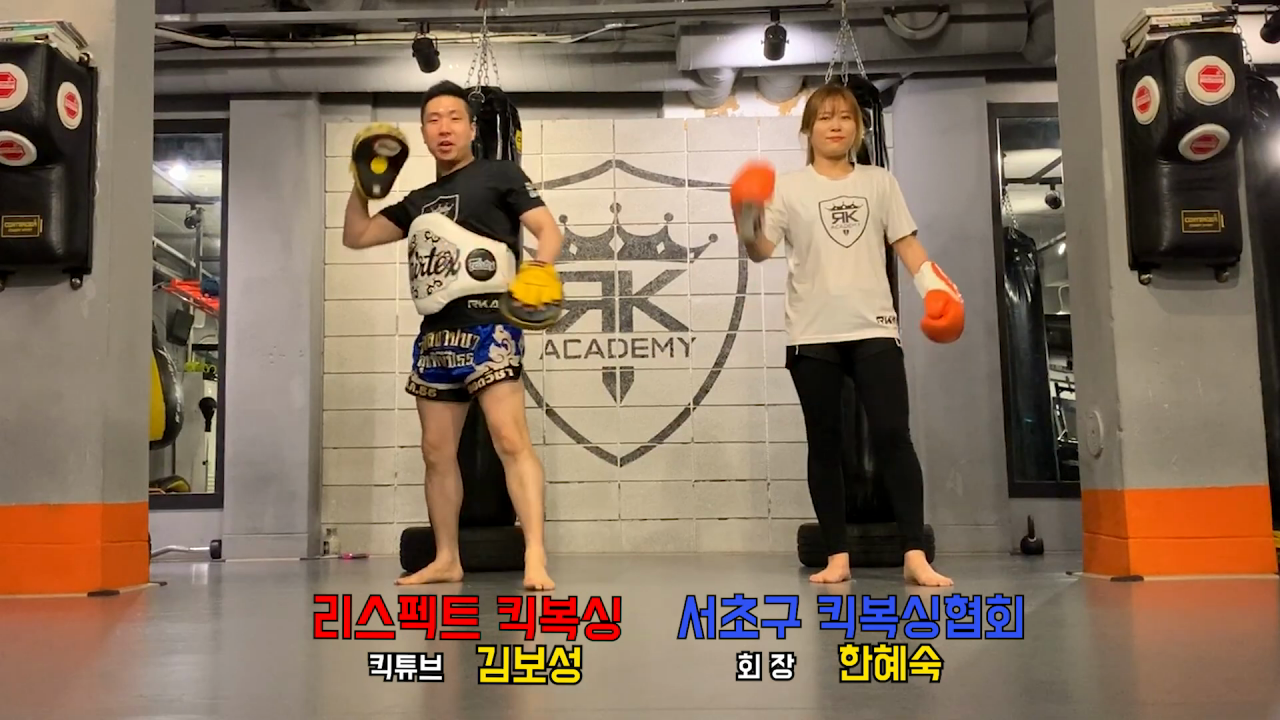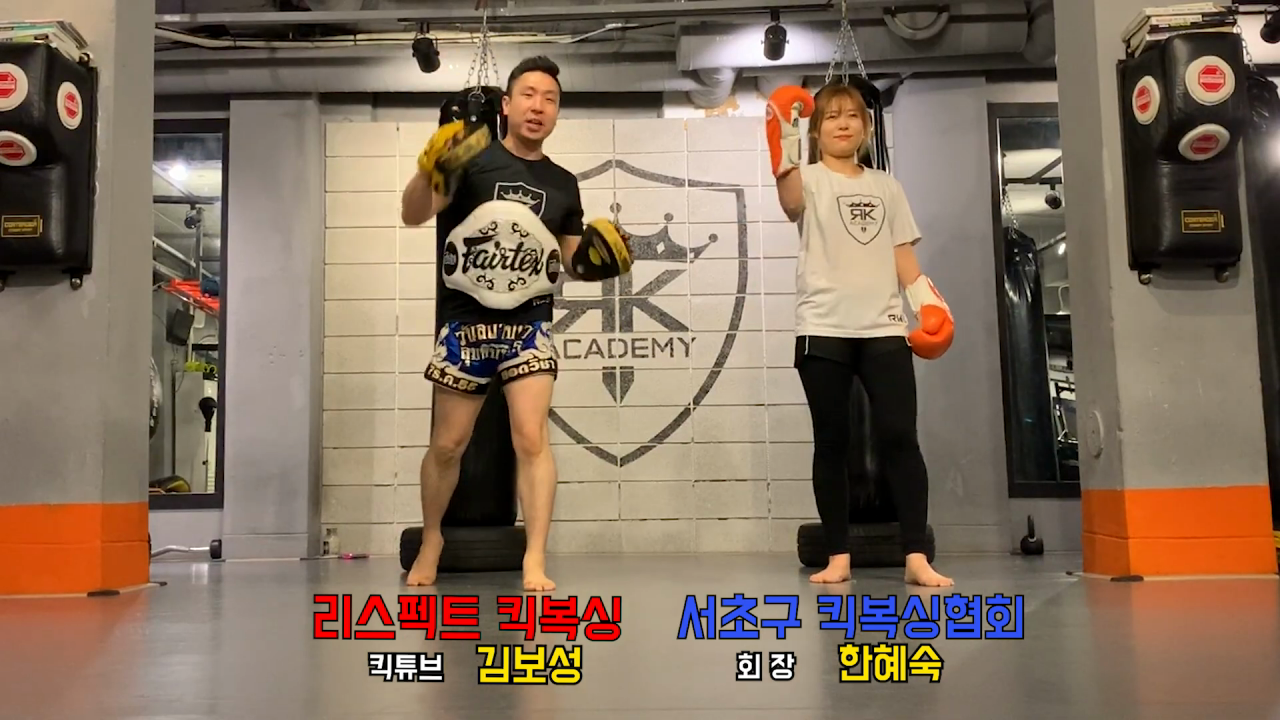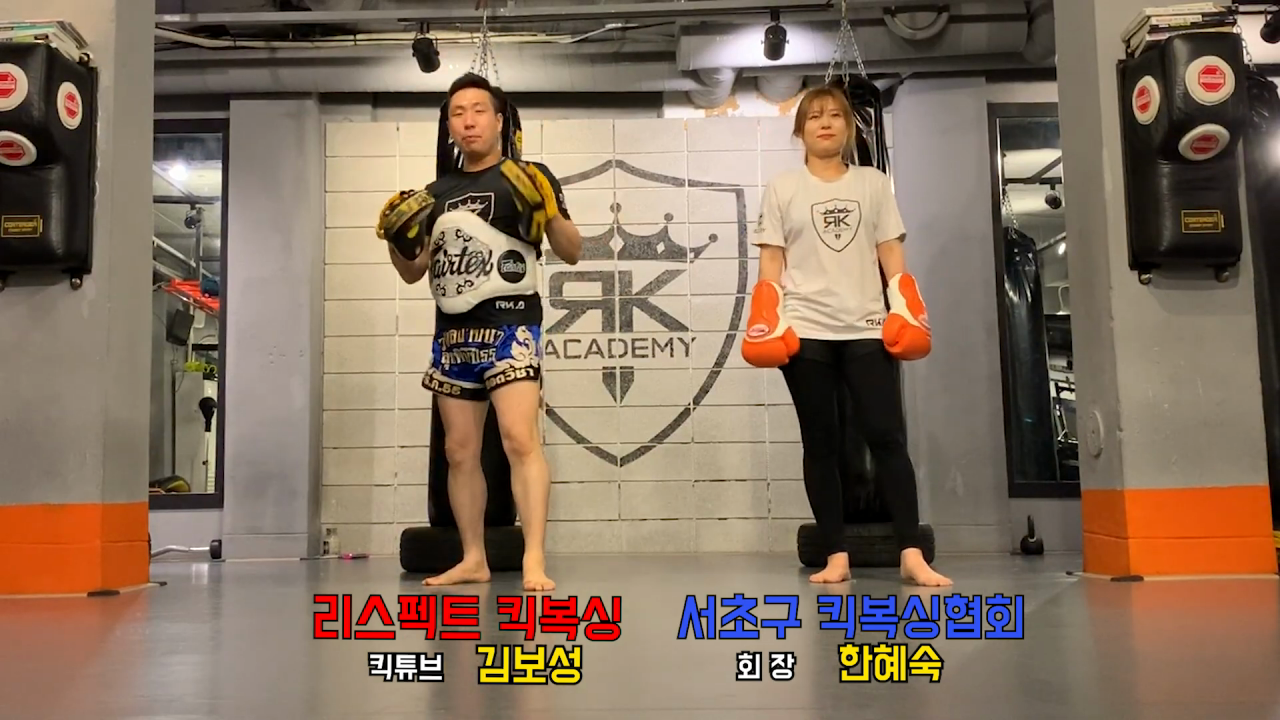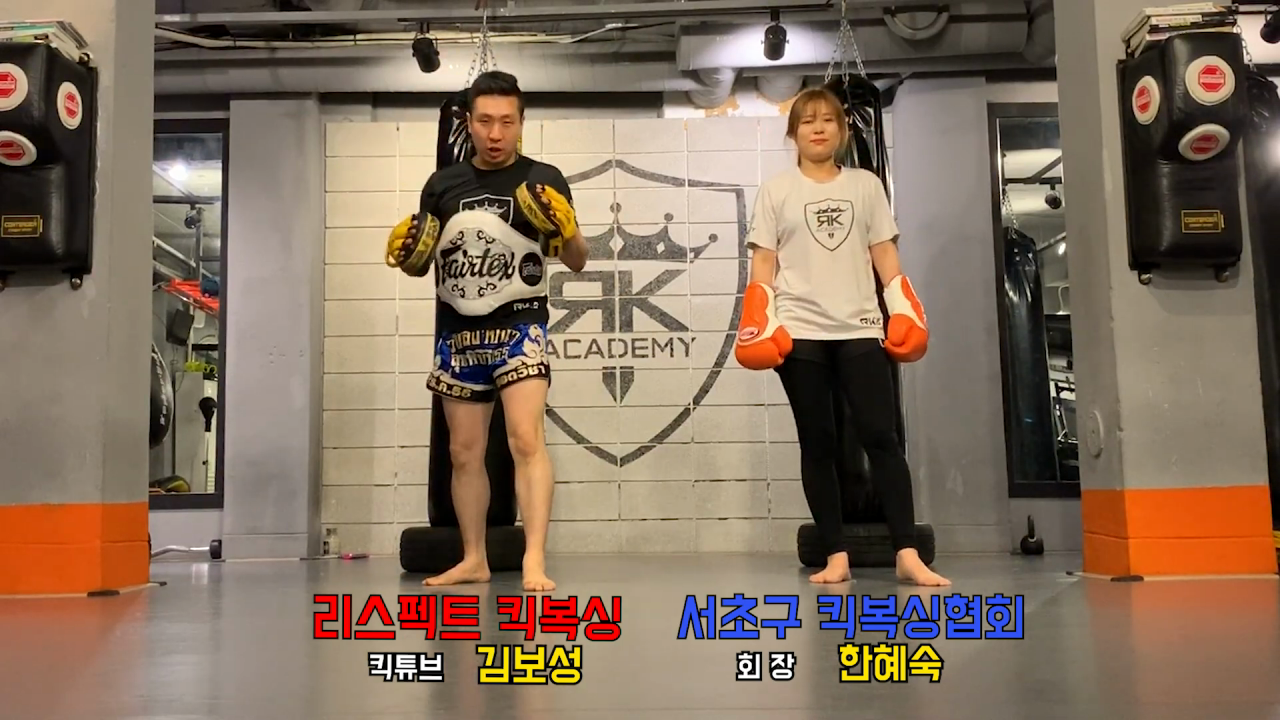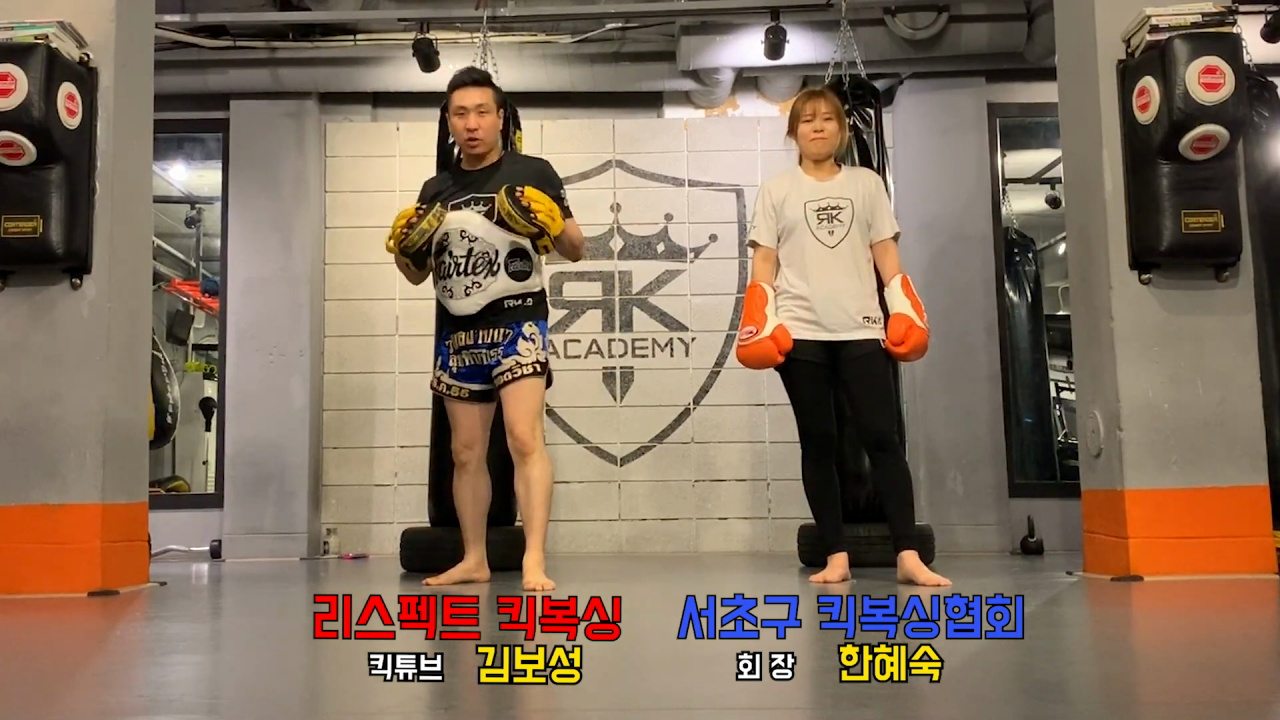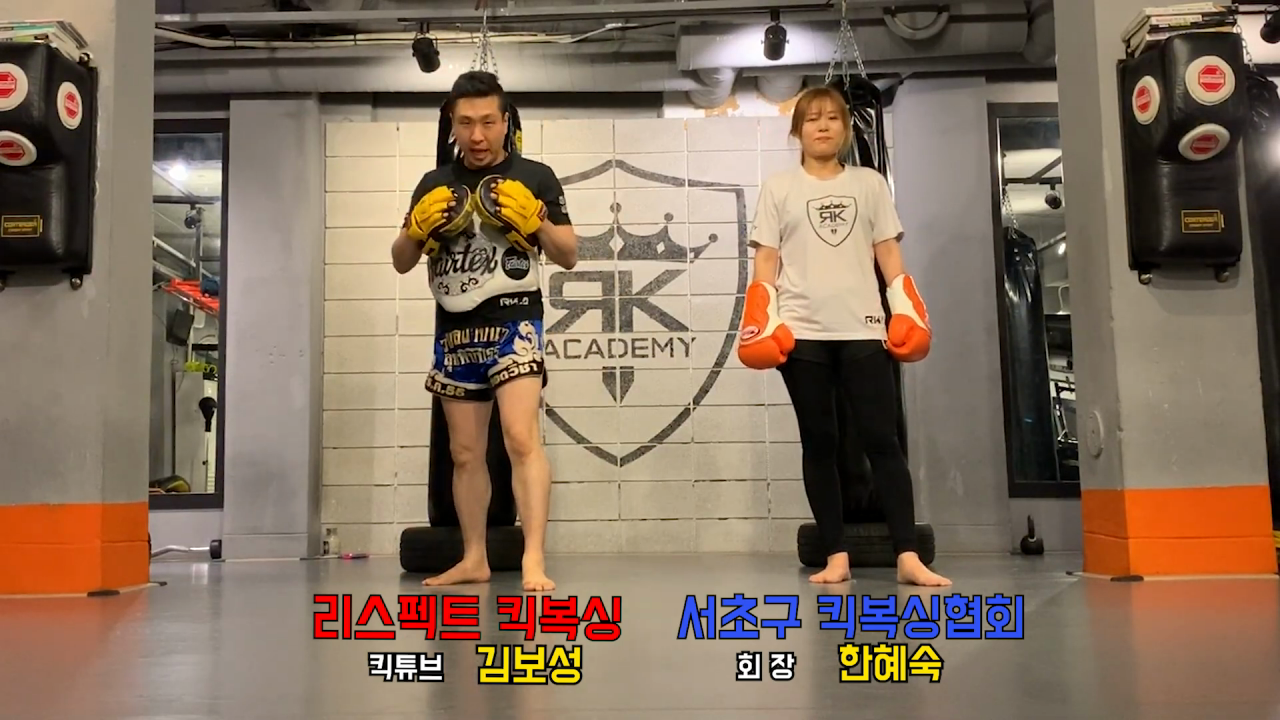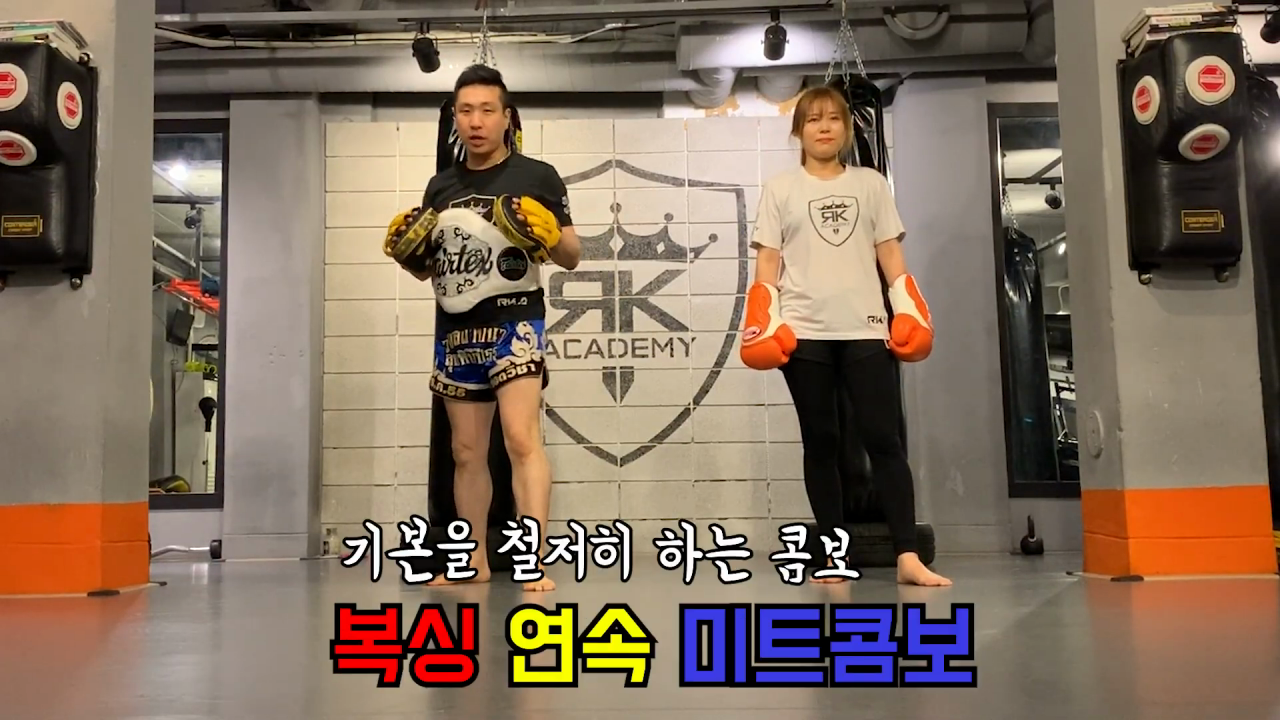
dt=0.7s
person 1, frame 1
left shoulder: (498, 174)
right shoulder: (420, 200)
left elbow: (547, 229)
right elbow: (355, 236)
left wrist: (540, 269)
right wrist: (362, 180)
left hip: (487, 327)
right hip: (435, 334)
left knee: (511, 440)
right knee: (437, 452)
left ankle: (535, 561)
right ankle: (446, 559)
person 1, frame 2
left shoulder: (563, 183)
right shoulder: (472, 161)
left elbow: (573, 258)
right elbow: (413, 213)
left wrist: (601, 255)
right wrist: (429, 167)
left hip: (528, 325)
right hip: (465, 323)
left knee: (531, 440)
right knee: (447, 445)
left ankle: (534, 563)
right ankle: (431, 537)
person 1, frame 3
left shoulder: (531, 177)
right shoulder: (437, 193)
left elbow: (572, 252)
right elbow: (412, 272)
left wrist: (546, 208)
right wrist: (395, 236)
left hip: (510, 327)
right hip: (453, 335)
left knee: (520, 440)
right knee: (459, 451)
left ankle: (535, 563)
right ankle: (473, 559)
person 1, frame 4
left shoulder: (544, 178)
right shoulder: (443, 184)
left elbow: (578, 261)
right elbow: (420, 265)
left wrist: (564, 228)
right wrist: (404, 250)
left hip: (519, 326)
right hip: (458, 334)
left knee: (526, 439)
right knee: (464, 452)
left ankle: (534, 561)
right ankle: (473, 559)
person 1, frame 5
left shoulder: (531, 172)
right shoulder: (436, 189)
left elbow: (576, 249)
right elbow: (417, 274)
left wrist: (552, 223)
right wrist: (402, 247)
left hip: (517, 323)
right hip: (457, 334)
left knee: (524, 437)
right knee: (465, 452)
left ankle: (534, 562)
right ankle: (473, 559)
person 1, frame 6
left shoulder: (534, 175)
right shoulder: (434, 183)
left elbow: (569, 255)
right elbow: (401, 262)
left wrist: (533, 220)
right wrist: (419, 226)
left hip: (513, 321)
right hip: (454, 331)
left knee: (521, 437)
right knee: (464, 452)
left ankle: (533, 560)
right ankle: (474, 558)
person 1, frame 7
left shoulder: (536, 176)
right shoulder: (440, 186)
left elbow: (572, 258)
right elbow: (427, 270)
left wrist: (548, 234)
left hip: (513, 323)
right hip: (455, 332)
left knee: (521, 438)
right knee: (466, 452)
left ankle: (533, 561)
right ankle: (475, 559)
person 2, frame 1
left shoulder: (879, 182)
right shoulder: (787, 187)
left elbow: (907, 245)
right elbow: (761, 249)
left wrist: (936, 289)
right wrist: (749, 217)
left hip: (874, 329)
right hip: (812, 334)
left knee: (893, 435)
right knee: (824, 443)
left ankle: (915, 555)
right ankle: (837, 556)
person 2, frame 2
left shoulder: (887, 186)
right shoulder: (808, 178)
left elbow: (903, 255)
right elbow: (792, 202)
left wrist: (929, 306)
right wrist: (786, 141)
left hip: (884, 328)
right hip: (823, 329)
left knee: (899, 437)
right knee: (831, 443)
left ankle: (916, 556)
right ankle: (838, 556)
person 2, frame 3
left shoulder: (873, 183)
right shoulder: (783, 188)
left elbow: (890, 251)
right elbow: (772, 260)
left wrist: (905, 310)
right wrist: (768, 320)
left hip: (865, 329)
right hip: (806, 331)
left knee: (886, 436)
right knee: (820, 442)
left ankle: (911, 554)
right ankle: (836, 556)
person 2, frame 4
left shoulder: (866, 184)
right shoulder: (776, 190)
left elbow: (884, 253)
right elbow: (764, 261)
left wrist: (903, 312)
right wrist: (761, 321)
left hip: (860, 329)
right hip: (799, 332)
left knee: (881, 435)
right knee: (817, 443)
left ankle: (907, 554)
right ankle: (836, 556)
person 2, frame 5
left shoulder: (866, 183)
right shoulder: (777, 189)
left elbow: (885, 252)
right elbow: (764, 259)
left wrist: (903, 309)
right wrist: (762, 319)
left hip: (860, 330)
right hip: (800, 332)
left knee: (882, 437)
right knee: (818, 443)
left ankle: (908, 555)
right ankle: (836, 556)
person 2, frame 6
left shoulder: (870, 183)
right shoulder: (779, 188)
left elbow: (888, 252)
right elbow: (766, 260)
left wrist: (906, 311)
right wrist: (764, 319)
left hip: (863, 329)
right hip: (802, 333)
left knee: (882, 439)
right knee: (819, 443)
left ankle: (907, 556)
right ankle: (836, 555)
person 2, frame 7
left shoulder: (871, 183)
right shoulder: (780, 189)
left elbow: (890, 252)
right elbow: (768, 259)
left wrist: (908, 310)
right wrist: (765, 319)
left hip: (865, 329)
right hip: (804, 333)
left knee: (884, 439)
right knee: (820, 442)
left ankle: (908, 556)
right ankle: (835, 556)
